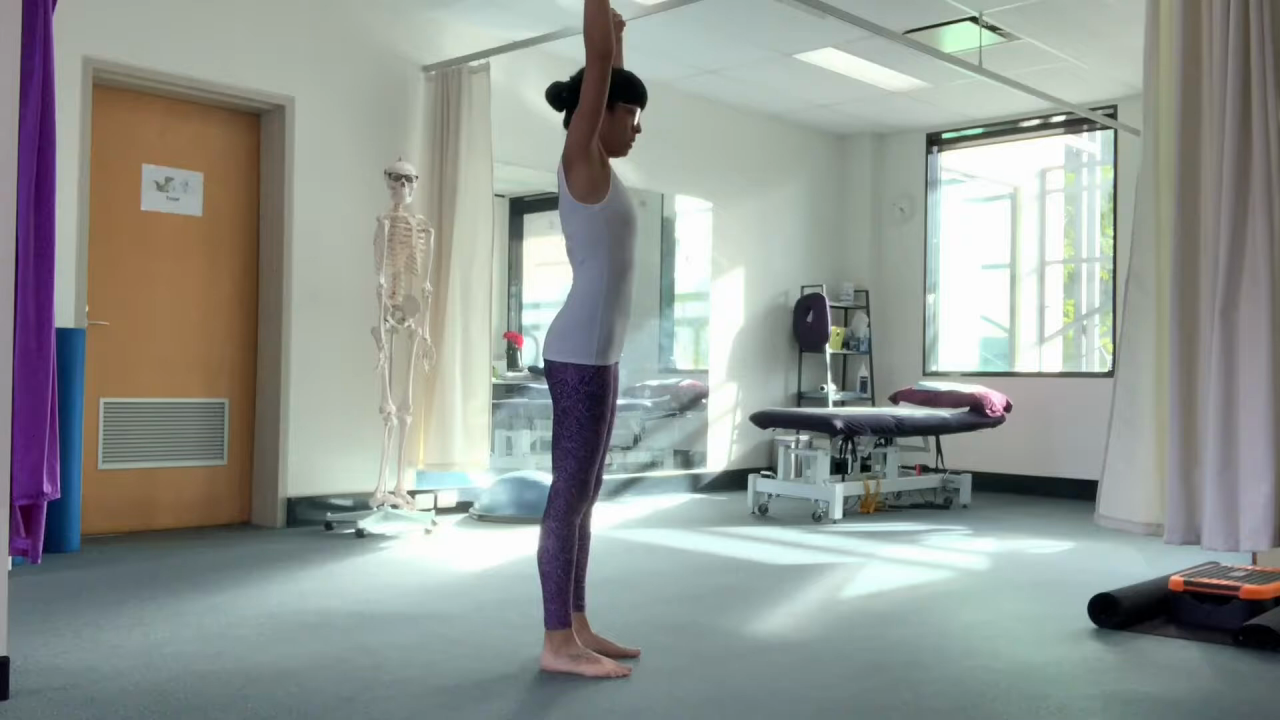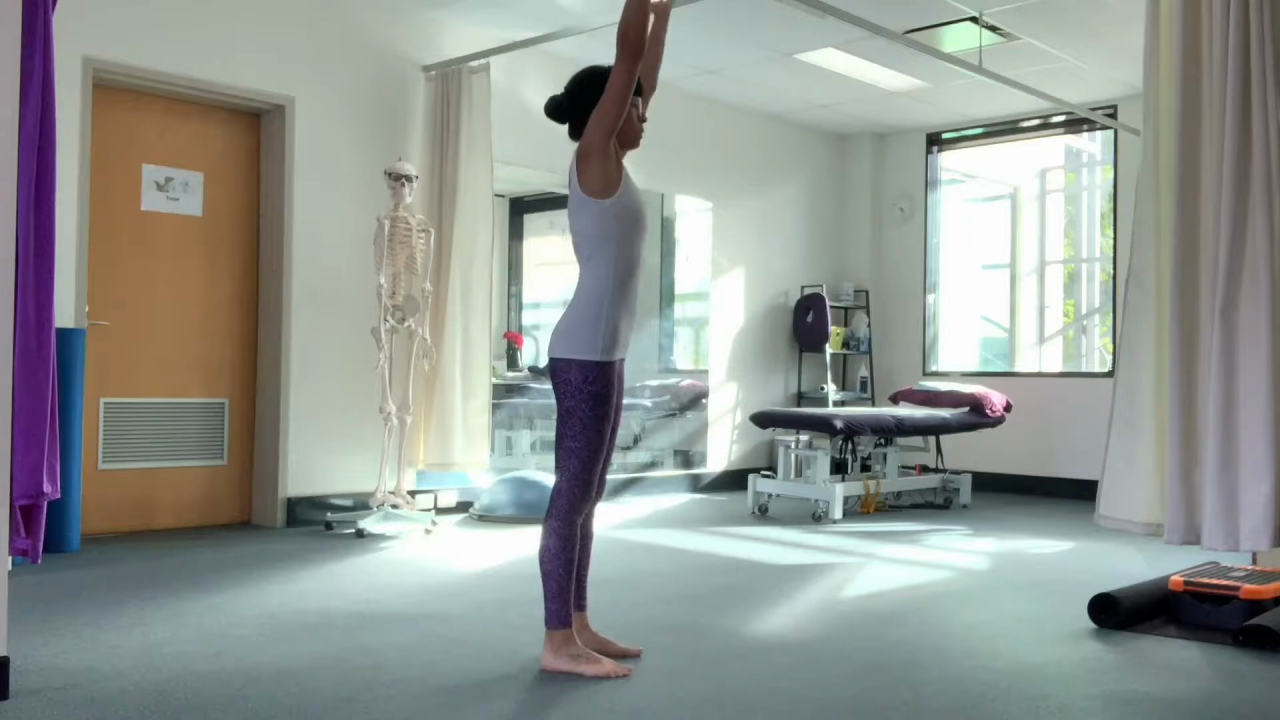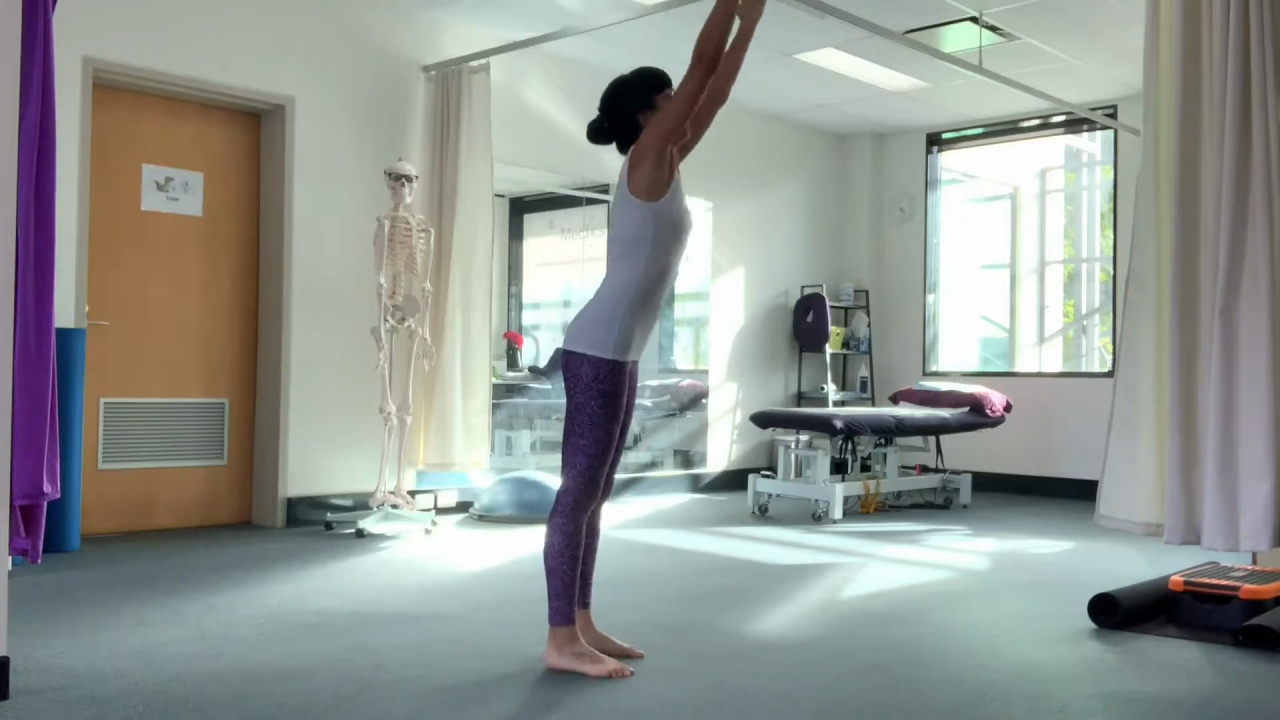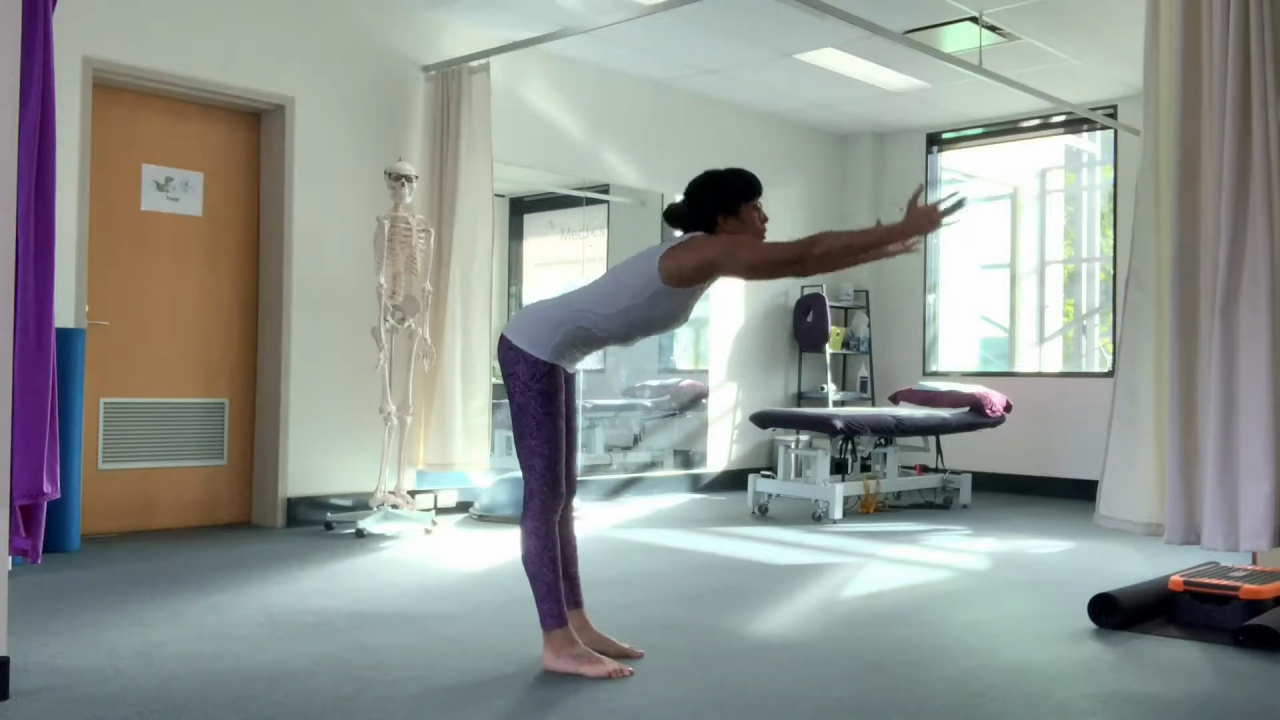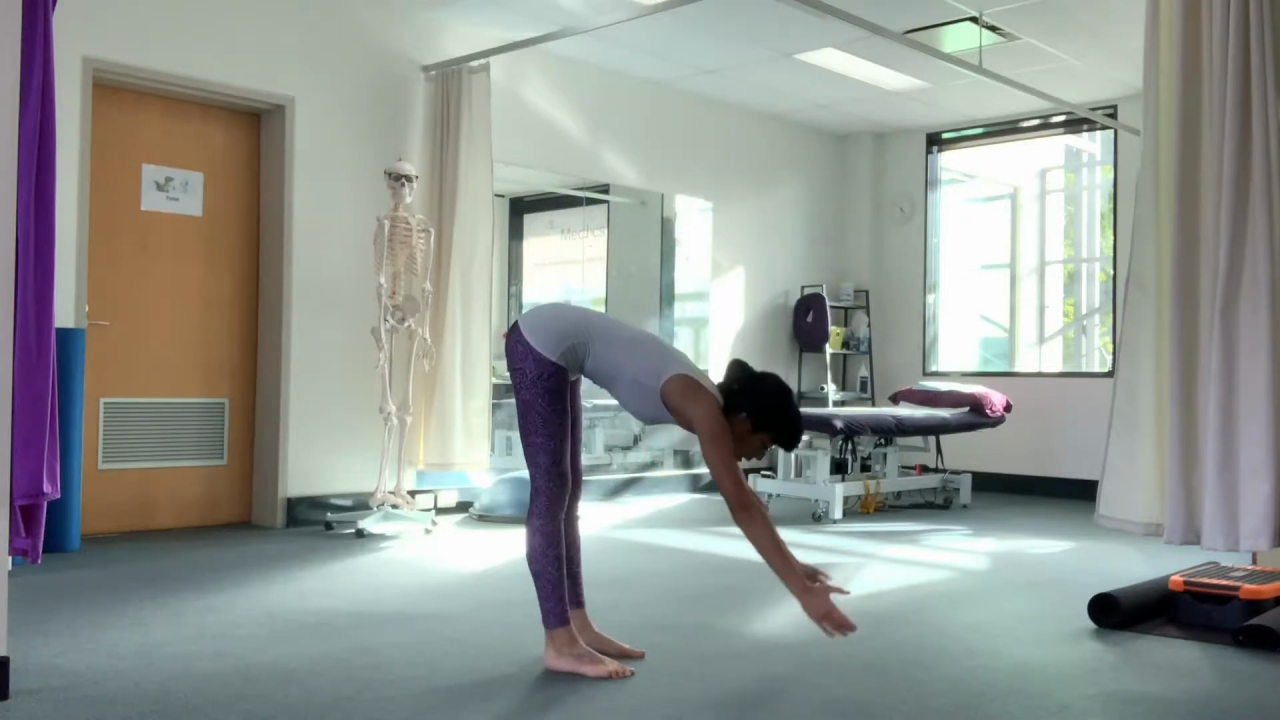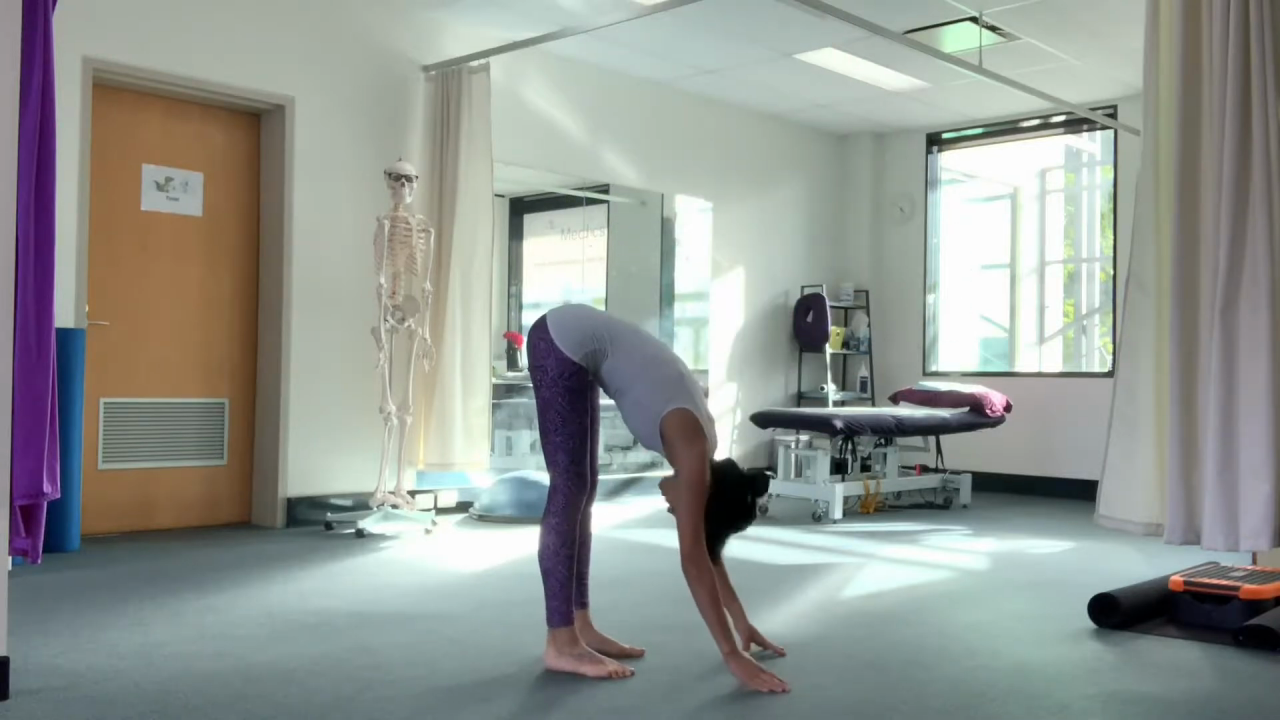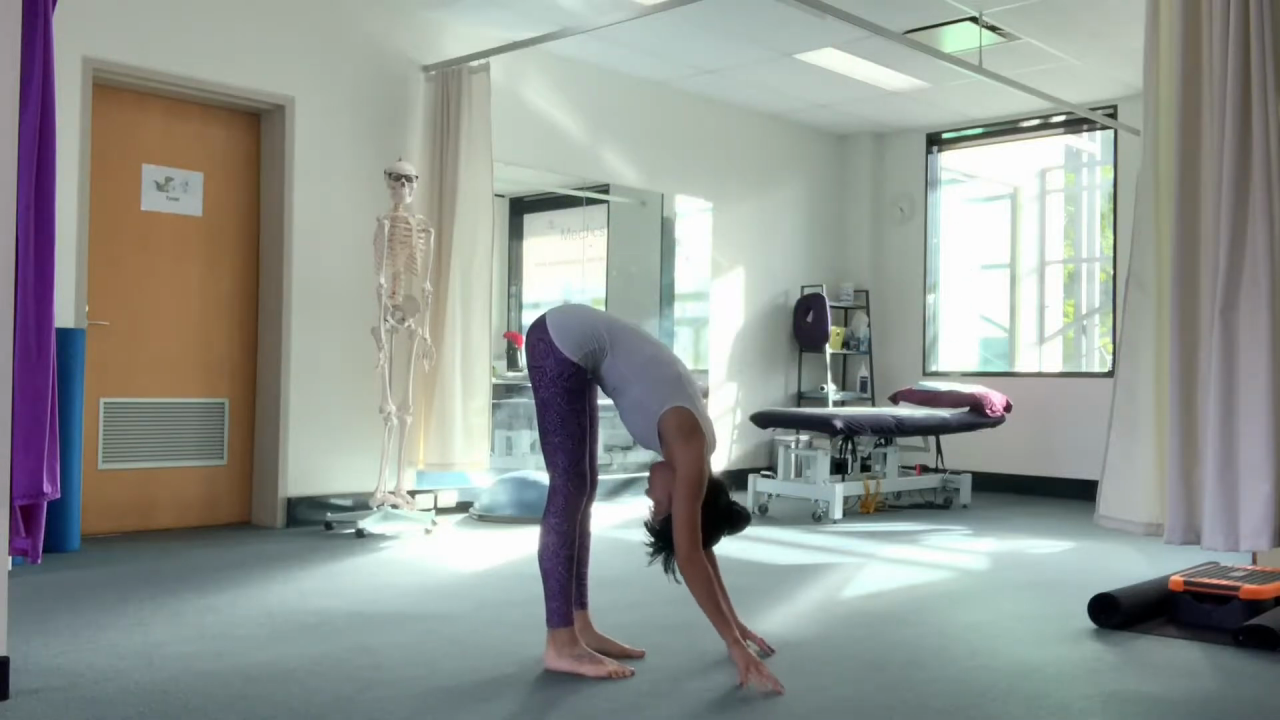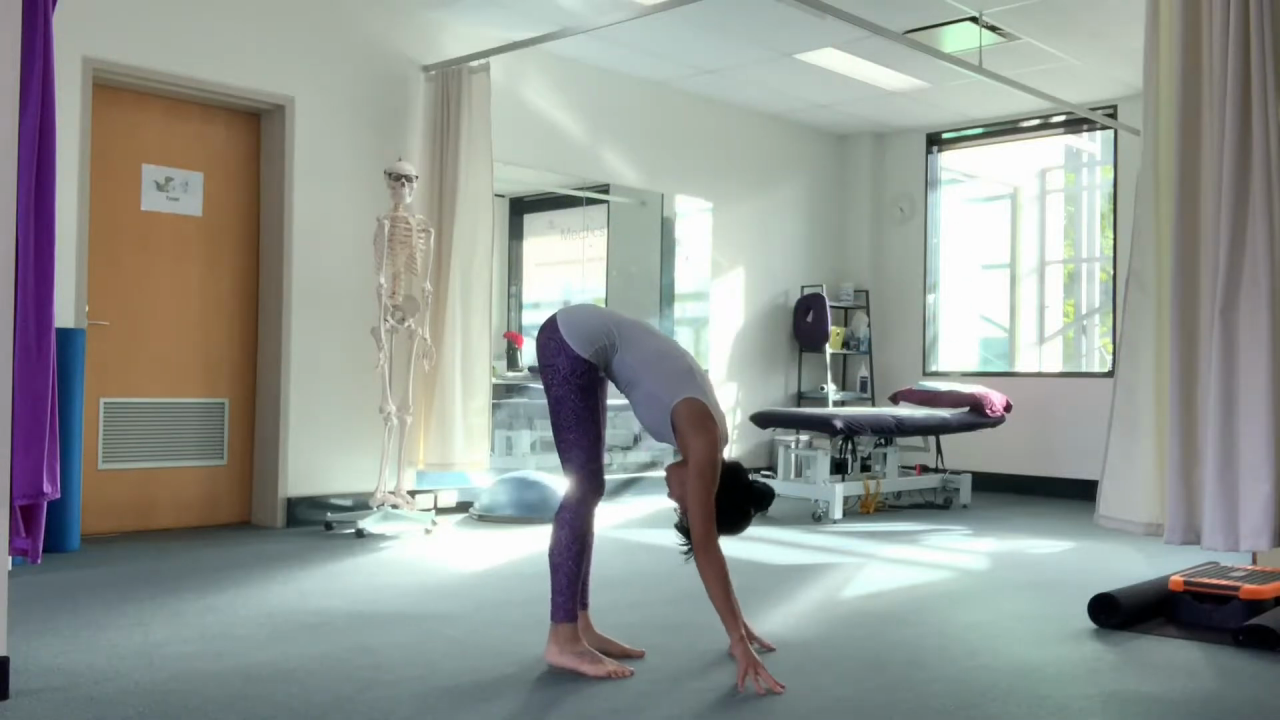
dt=0.4s
person 1, frame 1
left shoulder: (593, 167)
right shoulder: (579, 160)
left elbow: (609, 71)
right elbow: (596, 64)
left hip: (593, 352)
right hip: (581, 353)
left knee: (582, 496)
right knee: (570, 497)
left ankle: (576, 627)
right ankle: (558, 644)
person 1, frame 2
left shoulder: (607, 163)
right shoulder: (592, 156)
left elbow: (644, 80)
right elbow: (626, 57)
left hip: (599, 352)
right hip: (584, 353)
left knee: (584, 497)
right knee: (573, 496)
left ankle: (576, 628)
right ankle: (557, 643)
person 1, frame 3
left shoulder: (663, 165)
right shoulder: (647, 159)
left elbow: (713, 90)
right elbow: (704, 69)
left hip: (614, 353)
right hip: (598, 352)
left knee: (592, 496)
right knee: (580, 496)
left ankle: (579, 628)
right ankle: (563, 641)
person 1, frame 4
left shoulder: (703, 256)
right shoulder: (703, 252)
left elbow: (799, 258)
right elbow: (804, 253)
left wrist: (882, 246)
right wrist: (900, 229)
left hip: (550, 352)
right hip: (536, 348)
left knee: (558, 496)
right knee: (545, 495)
left ankle: (575, 626)
right ankle: (558, 645)
person 1, frame 5
left shoulder: (711, 406)
right shoulder: (704, 408)
left elbow: (743, 500)
right elbow: (742, 506)
left wrist: (792, 568)
right wrist: (800, 589)
left hip: (556, 344)
right hip: (543, 342)
left knee: (566, 491)
right knee: (552, 492)
left ankle: (579, 627)
right ankle: (559, 646)
person 1, frame 6
left shoulder: (694, 444)
right shoulder: (693, 448)
left elbow: (705, 546)
right elbow: (693, 560)
left wrist: (742, 623)
right wrist: (732, 655)
left hip: (576, 344)
right hip: (565, 342)
left knee: (582, 491)
right knee: (570, 492)
left ankle: (580, 627)
right ankle: (560, 645)
person 1, frame 7
left shoulder: (692, 442)
right shoulder: (690, 447)
left elbow: (699, 545)
right elbow: (689, 555)
left wrist: (734, 624)
right wrist: (736, 644)
left hip: (577, 343)
right hip: (565, 341)
left knee: (582, 491)
right knee: (569, 494)
left ankle: (579, 628)
right ankle: (561, 645)
person 1, frame 8
left shoulder: (703, 436)
right shoulder: (704, 437)
left elbow: (705, 538)
right elbow: (705, 546)
left wrist: (737, 625)
right wrist: (738, 640)
left hip: (586, 343)
right hip: (572, 338)
left knee: (587, 492)
right knee: (584, 490)
left ankle: (578, 628)
right ankle: (563, 640)
